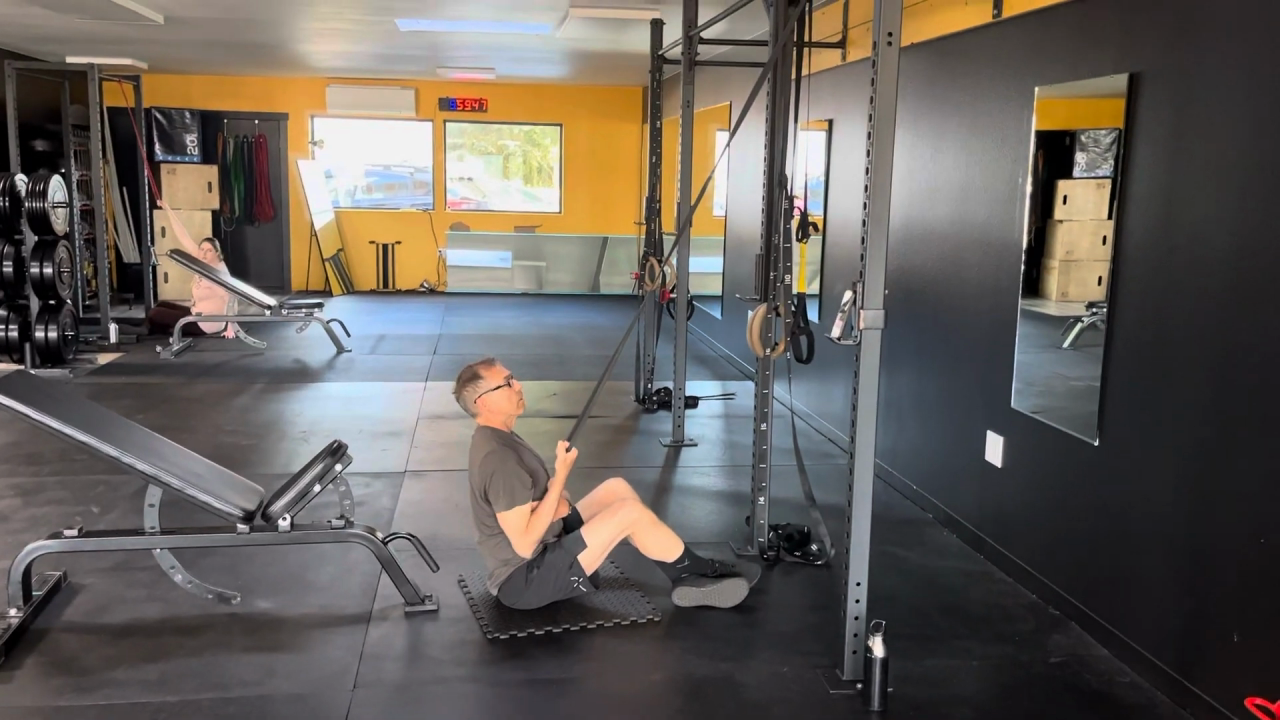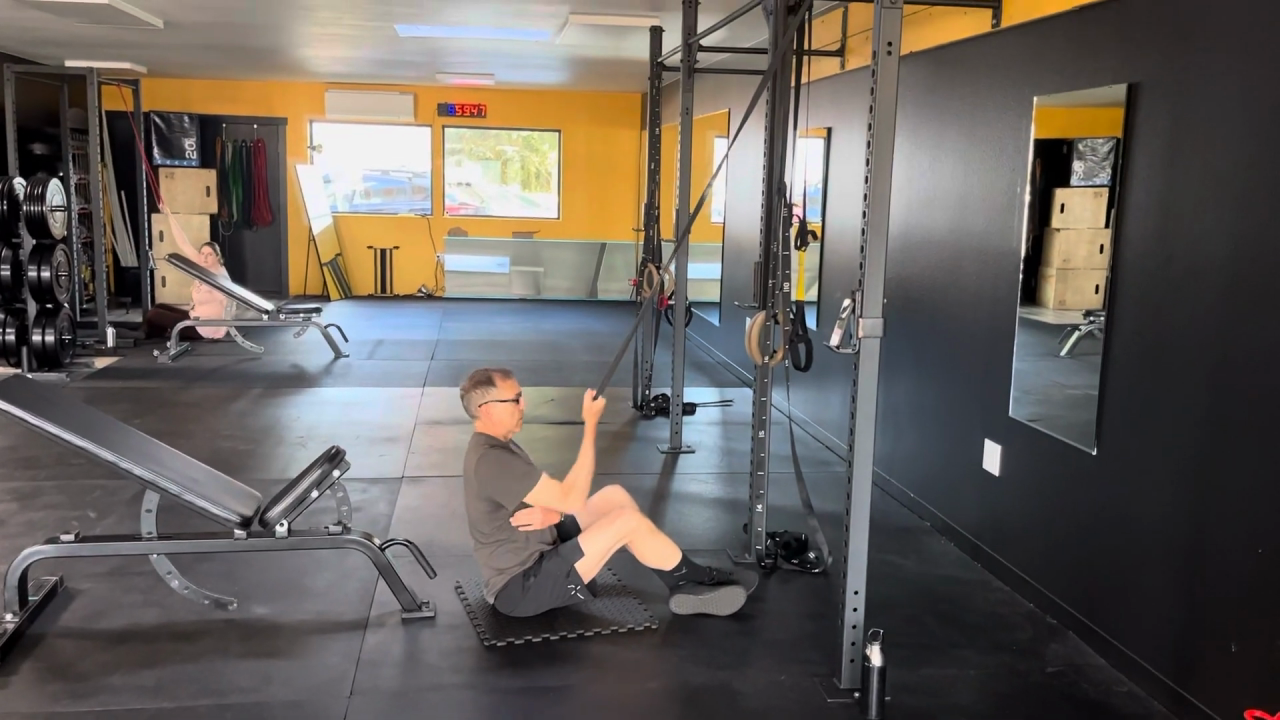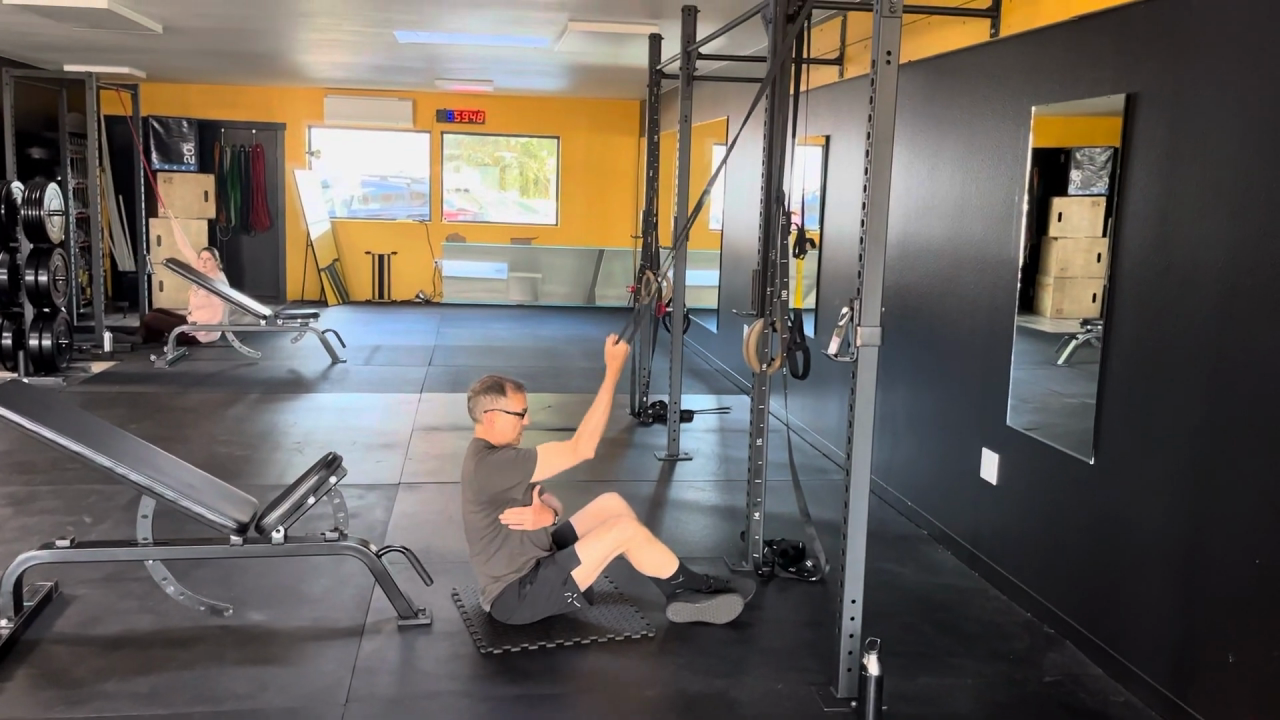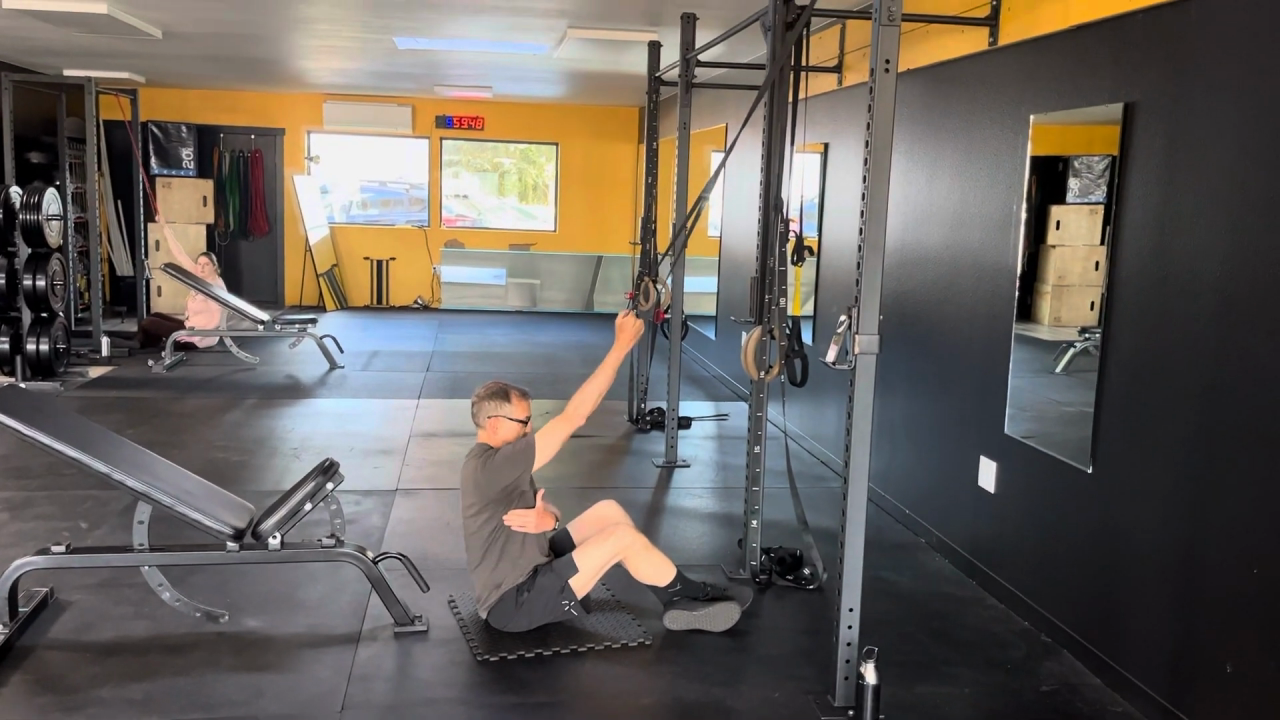
dt=0.3s
person 1, frame 1
left shoulder: (501, 438)
right shoulder: (498, 458)
left elbow: (541, 491)
right elbow: (524, 545)
left wrist: (558, 504)
right wrist: (561, 475)
left hip: (537, 553)
right hip: (524, 580)
left knee: (615, 489)
right knee: (630, 512)
left ankle: (690, 577)
right ankle: (704, 571)
person 1, frame 2
left shoulder: (497, 446)
right shoulder: (492, 461)
left elbow: (552, 496)
right elbow: (574, 500)
left wrist: (551, 511)
right wrist: (590, 423)
left hip: (532, 558)
right hip: (521, 588)
left knee: (614, 496)
right knee: (628, 520)
left ankle: (687, 585)
right ankle: (701, 579)
person 1, frame 3
left shoulder: (494, 455)
right shoulder: (491, 466)
left elbow: (553, 504)
right elbow: (581, 448)
left wrist: (547, 513)
right wrist: (613, 371)
left hip: (529, 565)
right hip: (517, 596)
left knee: (611, 504)
right knee: (624, 529)
left ankle: (683, 591)
right ankle: (700, 587)
person 1, frame 4
left shoulder: (493, 460)
right shoulder: (494, 465)
left elbow: (549, 510)
right elbow: (574, 417)
left wrist: (548, 520)
right wrist: (622, 344)
left hip: (527, 574)
right hip: (514, 604)
left knee: (608, 511)
right knee: (622, 536)
left ankle: (683, 599)
right ankle: (696, 595)
